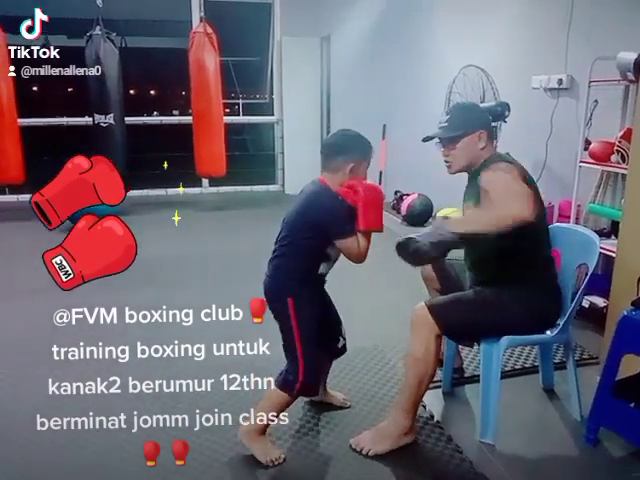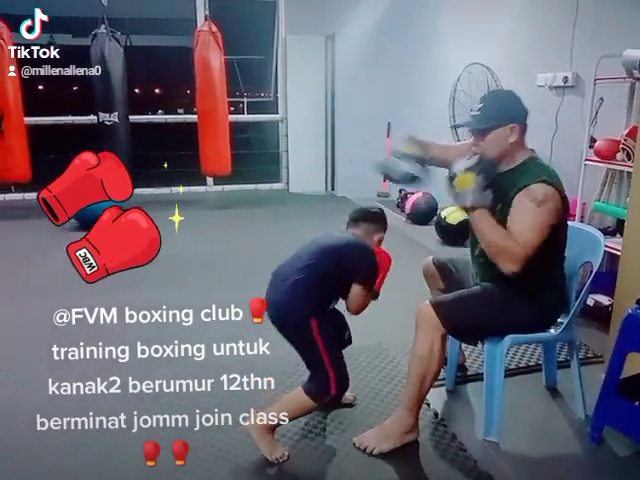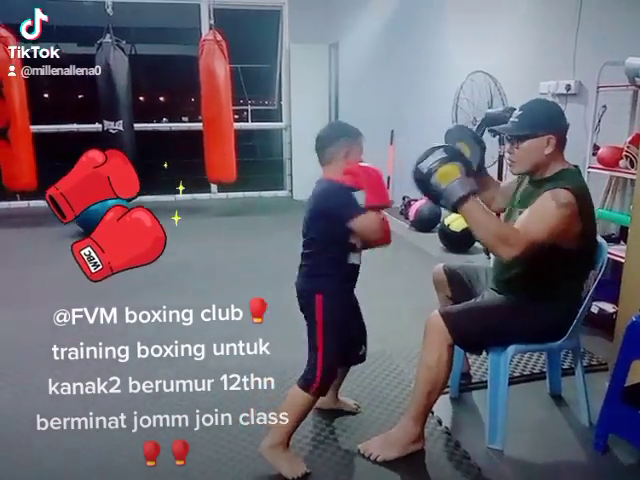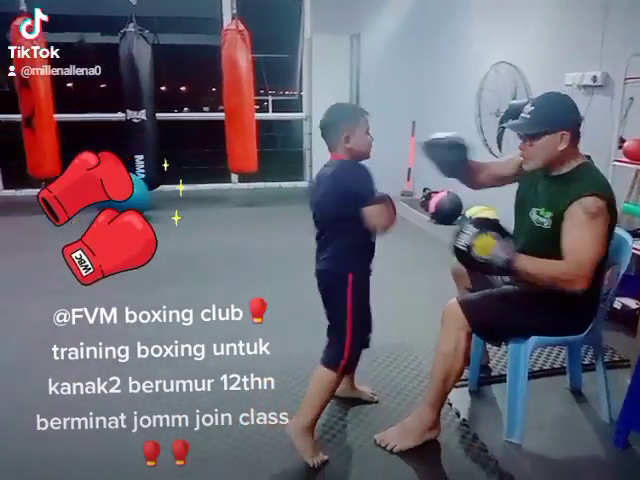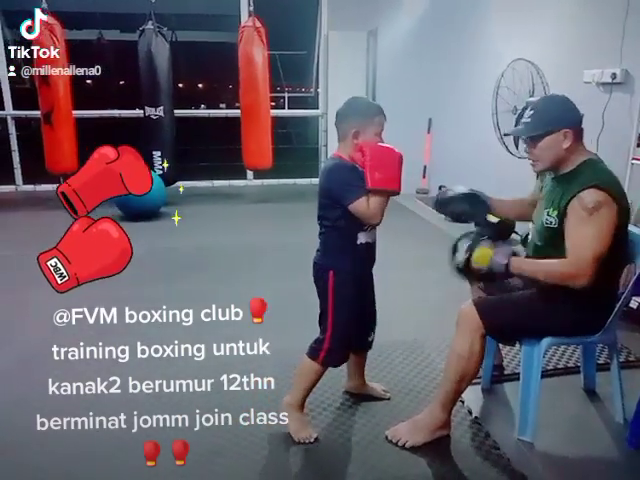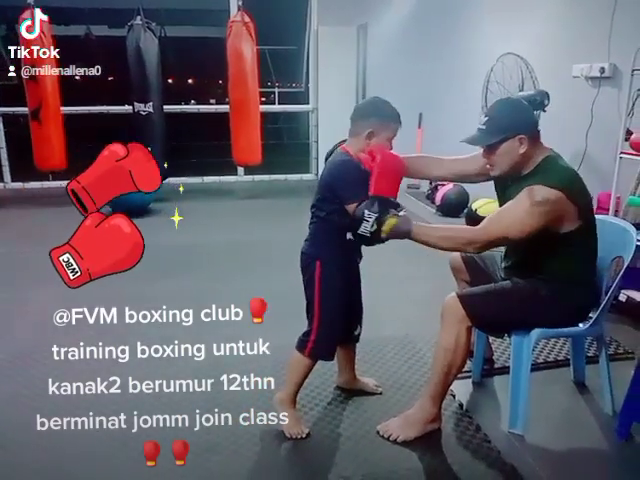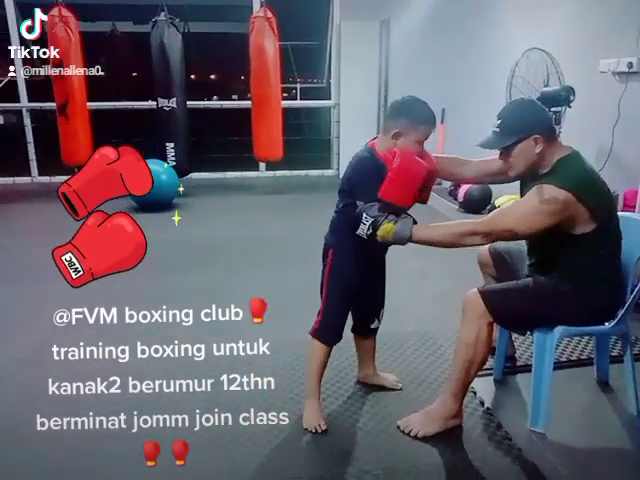
dt=0.5s
person 1, frame 1
left shoulder: (499, 173)
right shoulder: (486, 175)
left elbow: (519, 211)
left wrist: (445, 228)
right wrist: (441, 241)
left hip: (528, 300)
right hip: (502, 282)
left knee: (425, 316)
right knee: (432, 270)
left ankle: (401, 425)
person 1, frame 2
left shoulder: (538, 188)
right shoulder: (489, 159)
left elbow: (510, 260)
right elbow: (436, 153)
left wrist: (476, 205)
right wrist: (412, 149)
left hip: (530, 300)
right hip: (491, 277)
left knee: (429, 315)
right knee: (434, 268)
left ankle: (404, 423)
right ankle: (449, 351)
person 1, frame 3
left shoulder: (563, 195)
right shoulder: (533, 176)
left elbow: (511, 245)
right elbow: (497, 200)
left wrist: (462, 196)
left hip: (541, 309)
right hip: (511, 285)
left knee: (438, 325)
right knee: (443, 275)
left ankle: (411, 432)
right ankle: (456, 361)
person 1, frame 4
left shoulder: (587, 197)
right shoulder: (536, 164)
left elbow: (577, 278)
right elbow: (479, 176)
left wrist: (508, 257)
right wrist: (455, 161)
left hip: (561, 303)
right hip: (526, 278)
left knee: (456, 312)
right knee: (463, 269)
left ankle: (426, 420)
person 1, frame 5
left shoulder: (592, 194)
right shoulder: (558, 171)
left elbow: (580, 274)
right elbow: (533, 208)
left wrist: (506, 263)
right wrist: (484, 203)
left hip: (578, 303)
right hip: (547, 280)
left knee: (471, 315)
left ankle: (437, 418)
right ankle: (489, 355)
person 1, frame 6
left shoulder: (547, 190)
right shoulder: (512, 162)
left elbow: (478, 239)
right elbow: (441, 167)
left wrist: (404, 227)
left hip: (561, 294)
right hip: (530, 269)
left knee: (456, 307)
right knee: (461, 263)
left ankle: (427, 412)
person 1, frame 7
left shoulder: (558, 192)
right shoulder: (542, 161)
left elbow: (481, 231)
right elbow: (470, 170)
left wrist: (405, 231)
left hip: (586, 293)
right hip: (558, 268)
left knee: (477, 303)
right knee: (490, 257)
left ankle: (448, 408)
person 2, frame 1
left shoulder: (322, 192)
right shoulder: (329, 203)
left elbow: (338, 238)
right elbow: (357, 253)
left wrist: (357, 210)
right wrist: (367, 219)
left hip: (305, 280)
right hip: (289, 287)
left knee: (332, 338)
right knee: (303, 370)
left ankle: (319, 391)
right ankle: (253, 429)
person 2, frame 2
left shoulder: (330, 240)
right shoulder: (366, 253)
right elbow: (355, 305)
right wrist: (374, 283)
left hip: (279, 296)
right hip: (296, 308)
left knee: (338, 332)
right knee: (330, 383)
left ankle: (329, 396)
right ankle: (263, 425)
person 2, frame 3
left shoulder: (328, 190)
right shoulder: (335, 194)
left elbow: (358, 237)
right elbow: (375, 231)
left wrist: (369, 228)
left hip: (334, 285)
right hip: (323, 290)
left knee: (353, 342)
right knee: (322, 367)
left ankle: (329, 398)
right ankle: (276, 441)
person 2, frame 4
left shoulder: (327, 174)
right shoulder: (355, 173)
right elbow: (380, 222)
right wrist: (387, 204)
left hip: (332, 266)
right hip: (346, 271)
left knee: (355, 331)
right knee: (343, 347)
left ankle: (346, 385)
right ankle: (302, 425)
person 2, frame 5
left shoulder: (355, 167)
right shoulder: (338, 171)
left elbow: (372, 207)
right elbow: (372, 214)
left wrist: (385, 177)
right wrist: (382, 179)
left hip: (357, 264)
right hip: (337, 268)
left knee: (363, 327)
right knee: (332, 339)
left ankle: (356, 382)
right ankle: (293, 404)
person 2, frame 6
left shoulder: (354, 162)
right shoulder: (345, 168)
left hip: (344, 255)
right hip: (324, 258)
left knee: (350, 320)
right knee: (320, 331)
left ankle: (347, 376)
right ankle: (286, 399)
person 2, frame 7
left shoulder: (393, 160)
right shoulder: (366, 165)
left hip: (372, 250)
right hip: (345, 250)
left knee: (369, 313)
right knee: (330, 320)
left ankle: (367, 371)
right ankle: (311, 396)
